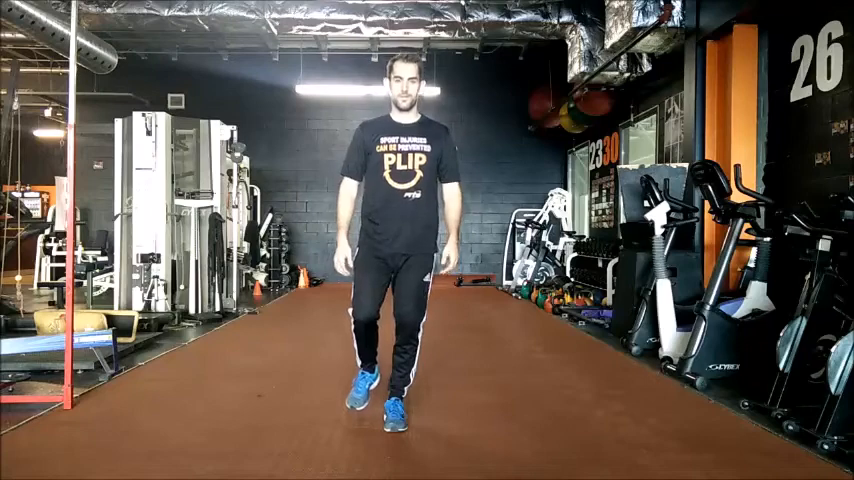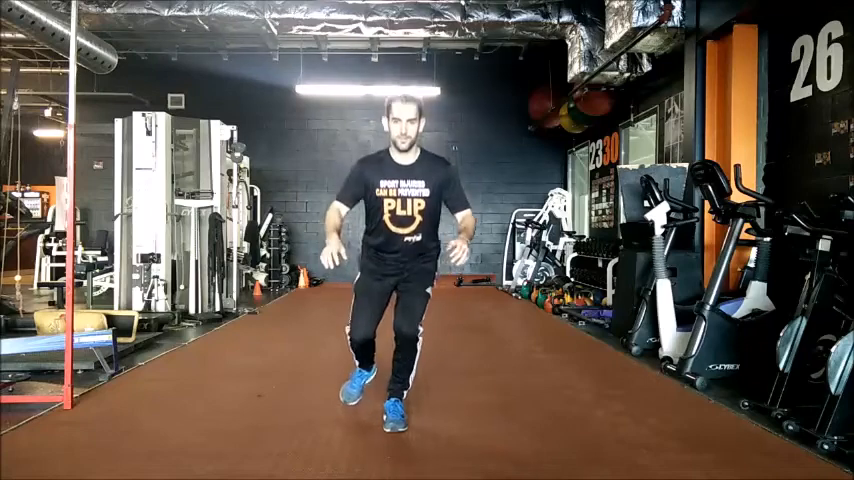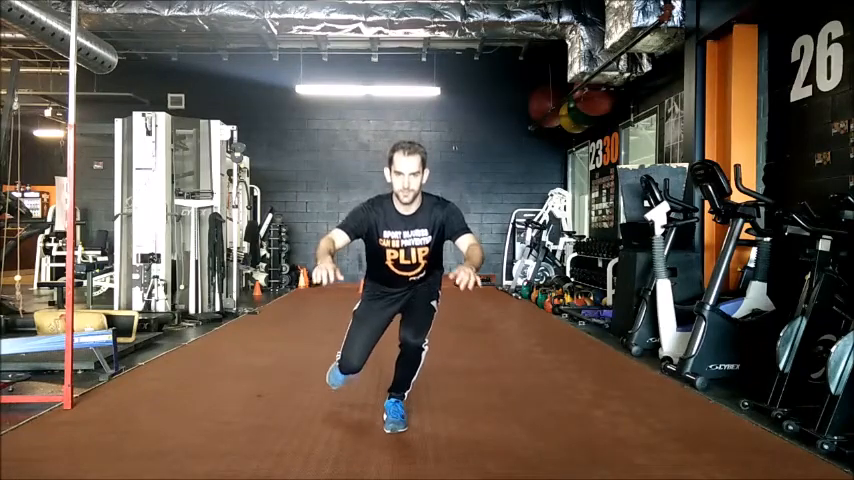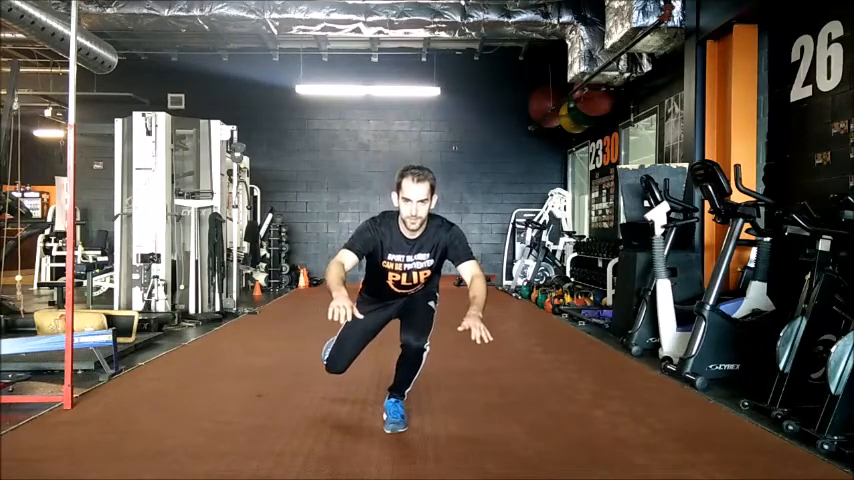
dt=0.7s
person 1, frame 1
left shoulder: (438, 135)
right shoulder: (368, 132)
left elbow: (451, 190)
right elbow: (349, 187)
left wrist: (453, 239)
right wrist: (341, 239)
left hip: (418, 248)
right hip: (373, 246)
left knee: (409, 323)
right knee: (363, 315)
left ankle: (396, 398)
right ankle: (367, 371)
person 1, frame 2
left shoulder: (440, 170)
right shoulder: (367, 168)
left elbow: (466, 216)
right elbow: (336, 209)
left wrist: (464, 237)
right wrist: (332, 236)
left hip: (419, 265)
right hip: (376, 263)
left knee: (408, 330)
right knee: (359, 333)
left ankle: (395, 399)
right ankle: (365, 369)
person 1, frame 3
left shoulder: (443, 211)
right shoulder: (371, 211)
left elbow: (472, 246)
right elbow: (333, 238)
left wrist: (469, 266)
right wrist: (325, 259)
left hip: (423, 288)
right hip: (379, 289)
left knee: (413, 341)
right knee: (351, 364)
left ankle: (395, 400)
right ankle: (346, 364)
person 1, frame 4
left shoulder: (447, 233)
right shoulder: (375, 228)
left elbow: (474, 275)
right elbow: (338, 263)
left wrist: (474, 312)
right wrist: (339, 294)
left hip: (420, 296)
right hip: (375, 298)
left knee: (415, 343)
right knee: (335, 364)
left ankle: (395, 400)
right ankle: (340, 343)
